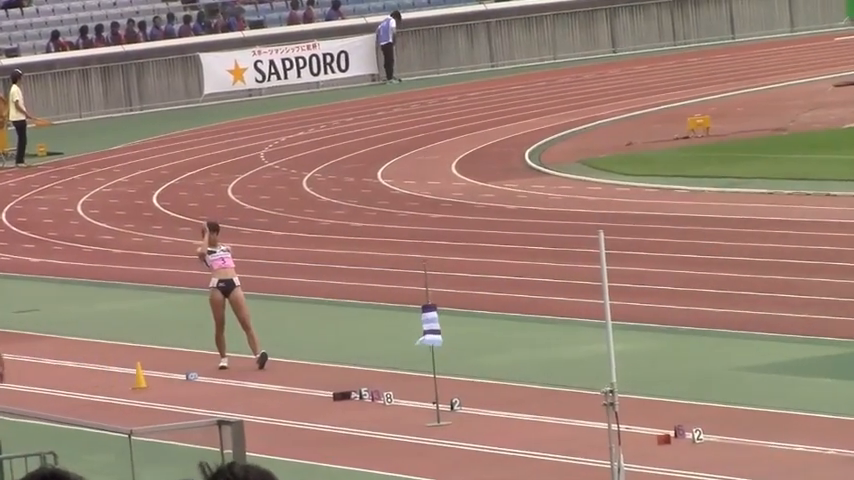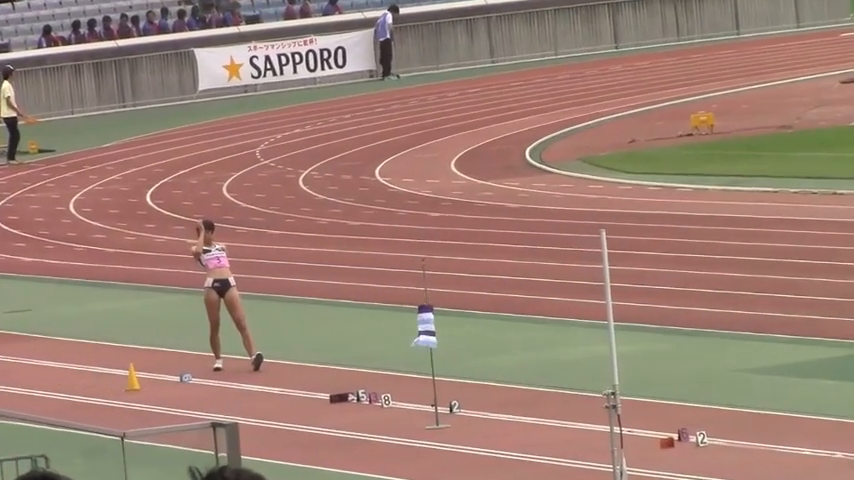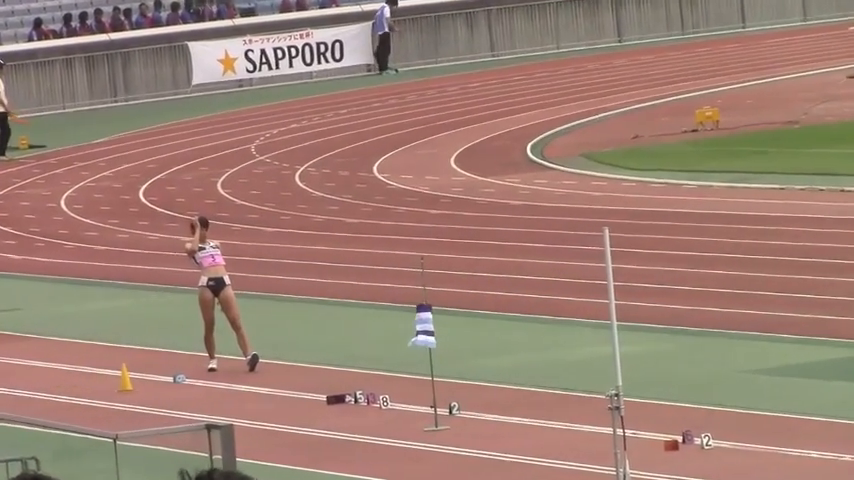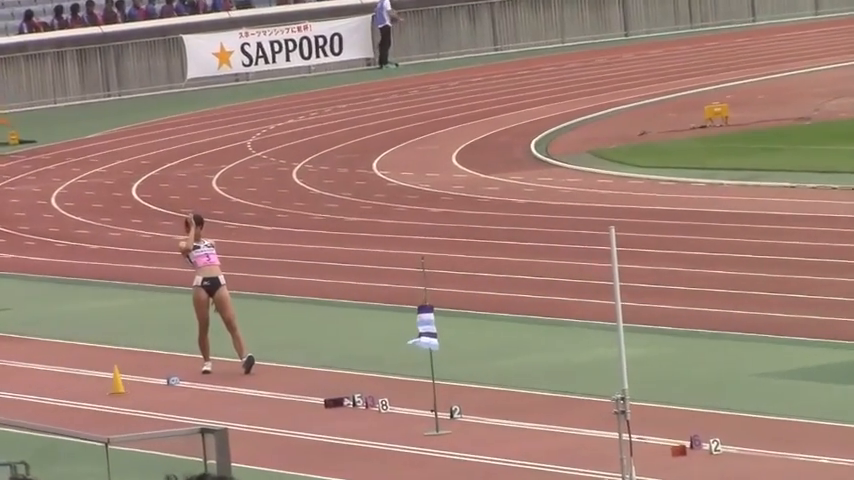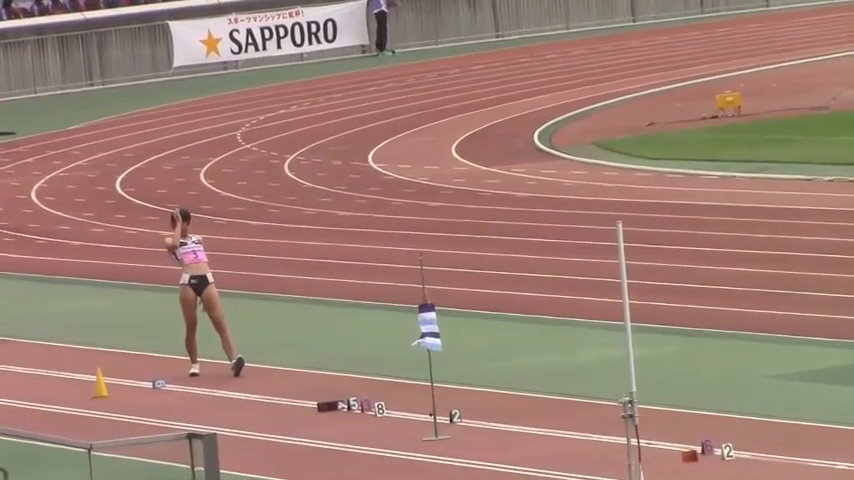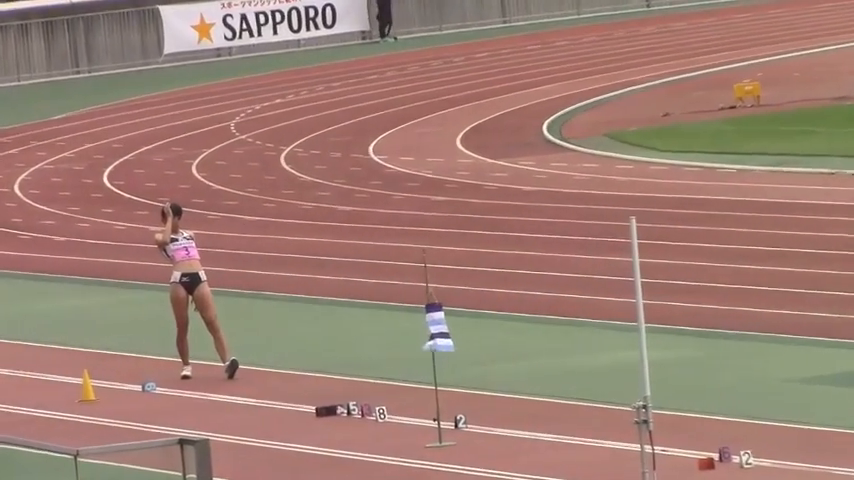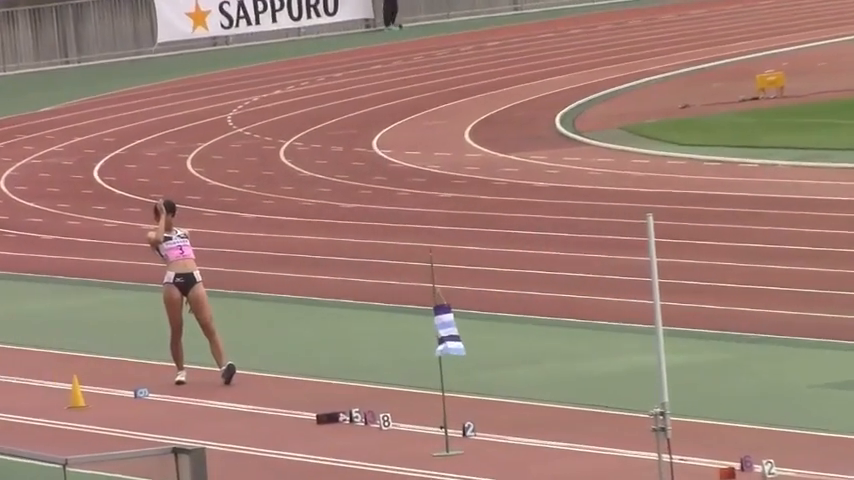
dt=0.2s
person 1, frame 1
left shoulder: (227, 248)
right shoulder: (203, 250)
right elbow: (202, 253)
right wrist: (206, 234)
left hip: (233, 283)
right hip: (217, 285)
left knee: (246, 323)
right knee: (219, 325)
left ankle: (258, 354)
right ankle: (223, 358)
person 1, frame 2
left shoulder: (221, 247)
right shoulder: (196, 249)
right elbow: (198, 251)
right wrist: (201, 232)
left hip: (228, 283)
right hip: (212, 285)
left knee: (241, 323)
right knee: (214, 326)
left ankle: (253, 355)
right ankle: (218, 359)
person 1, frame 3
left shoulder: (216, 244)
right shoulder: (190, 246)
right elbow: (193, 249)
right wrist: (197, 230)
left hip: (223, 282)
right hip: (206, 284)
left knee: (236, 323)
right knee: (209, 325)
left ankle: (249, 355)
right ankle: (212, 359)
person 1, frame 4
left shoulder: (210, 243)
right shoulder: (184, 244)
right elbow: (188, 248)
right wrist: (192, 228)
left hip: (219, 282)
right hip: (201, 284)
left knee: (231, 324)
right knee: (203, 326)
left ankle: (244, 357)
right ankle: (207, 361)
person 1, frame 5
left shoulder: (198, 239)
right shoulder: (170, 240)
right elbow: (174, 244)
right wrist: (178, 224)
left hip: (206, 280)
right hip: (188, 282)
left knee: (220, 324)
right knee: (191, 327)
left ankle: (234, 359)
right ankle: (194, 364)
person 1, frame 6
left shoulder: (189, 235)
right shoulder: (160, 237)
right elbow: (164, 240)
right wrist: (169, 218)
left hip: (199, 278)
right hip: (179, 280)
left knee: (213, 324)
right knee: (182, 327)
left ankle: (227, 361)
right ankle: (186, 366)
person 1, frame 7
left shoulder: (184, 233)
right shoulder: (153, 235)
right elbow: (158, 239)
right wrist: (162, 216)
left hip: (193, 278)
right hip: (173, 280)
left knee: (209, 327)
right knee: (176, 330)
